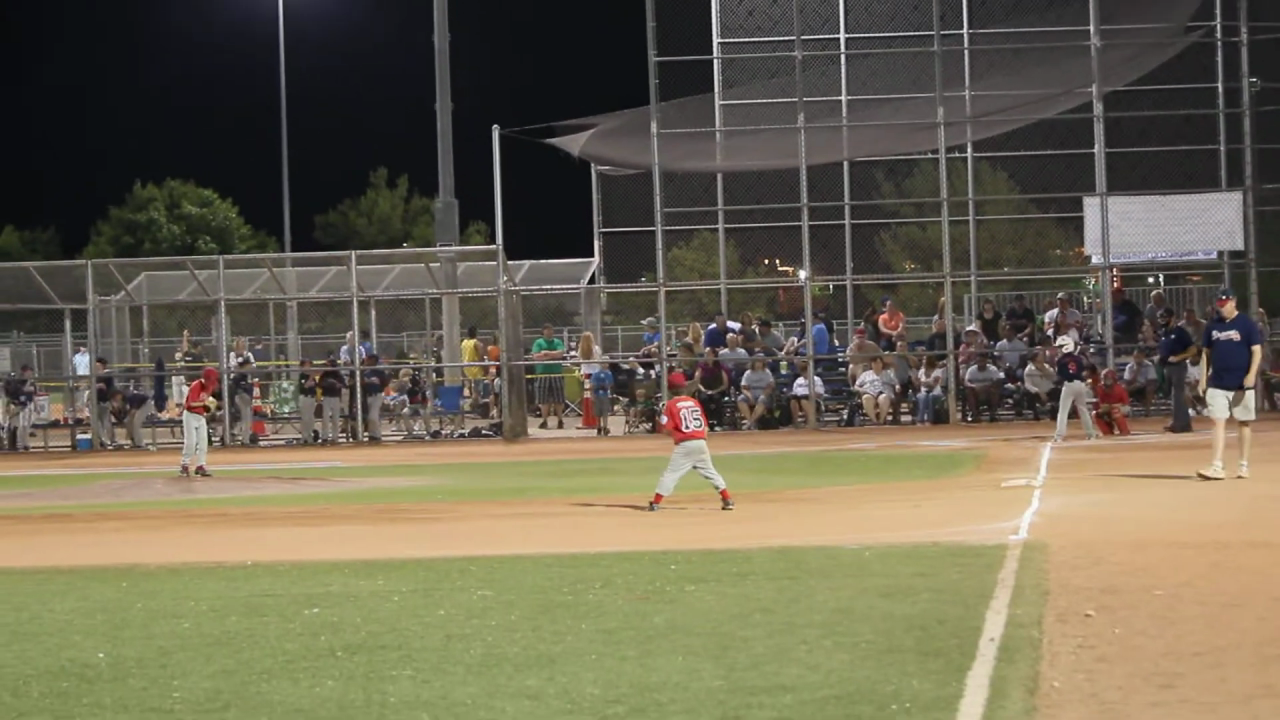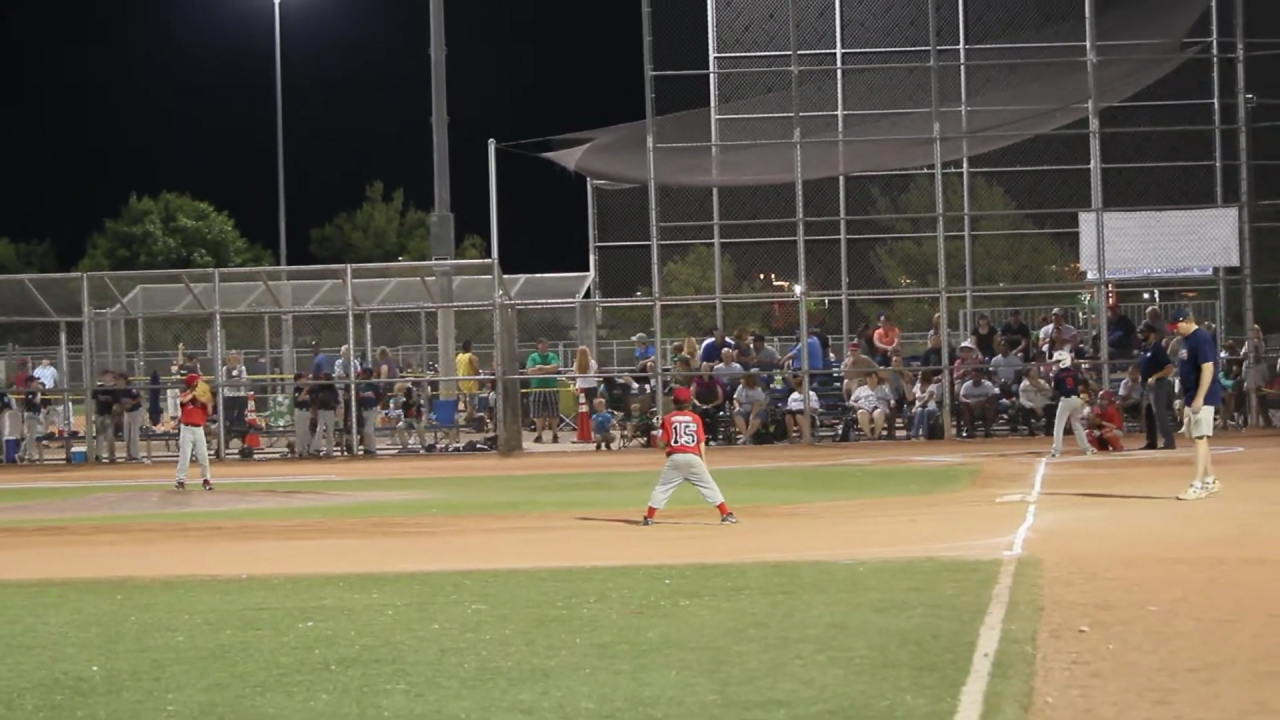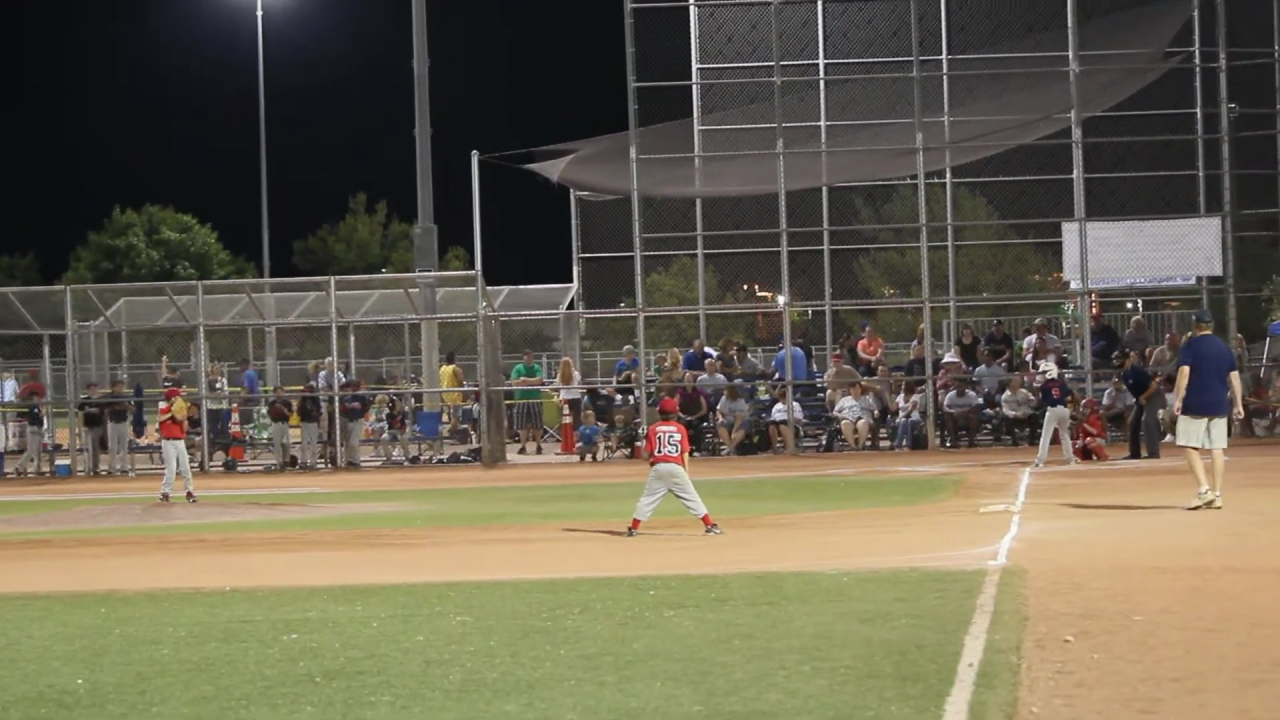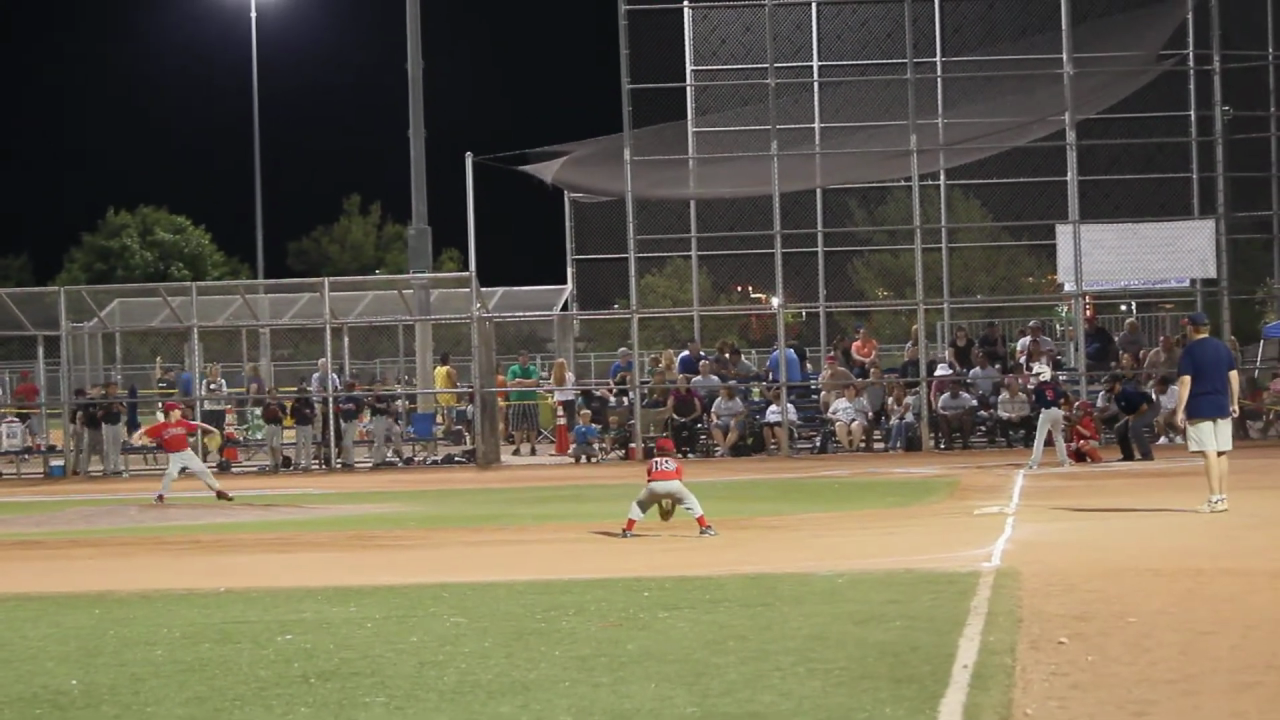
dt=1s
person 1, frame 1
left shoulder: (1247, 323)
right shoulder: (1212, 325)
left elbow: (1257, 351)
right elbow: (1207, 353)
left wrist: (1252, 374)
right wrist: (1204, 378)
left hip: (1242, 384)
right hip: (1217, 384)
left knee: (1244, 423)
right knee: (1218, 423)
left ankle: (1244, 465)
right ankle: (1217, 466)
person 1, frame 2
left shoulder: (1201, 339)
right shoulder: (1189, 340)
left elbow: (1208, 369)
left wrist: (1199, 398)
right wrist: (1189, 398)
left hip: (1203, 397)
right hip: (1194, 397)
left knee: (1200, 438)
right knee: (1199, 439)
left ankle: (1197, 486)
right ankle: (1210, 481)
person 1, frame 3
left shoulder: (1191, 345)
right shoulder: (1224, 347)
left elbow: (1184, 373)
right elbow: (1234, 377)
left wrist: (1177, 399)
right wrist: (1238, 404)
left hip: (1195, 404)
right hip: (1220, 404)
left knee: (1191, 447)
right knee: (1217, 450)
left ankle: (1204, 490)
right ankle: (1216, 495)
person 1, frame 4
left shoulder: (1190, 350)
right shoulder: (1223, 347)
left elbow: (1185, 382)
right elbow: (1234, 376)
left wrist: (1179, 410)
right wrist: (1234, 403)
left hip: (1200, 408)
right hip: (1222, 406)
left knee: (1209, 453)
right knee: (1222, 453)
left ankle: (1215, 499)
right ankle: (1222, 498)
